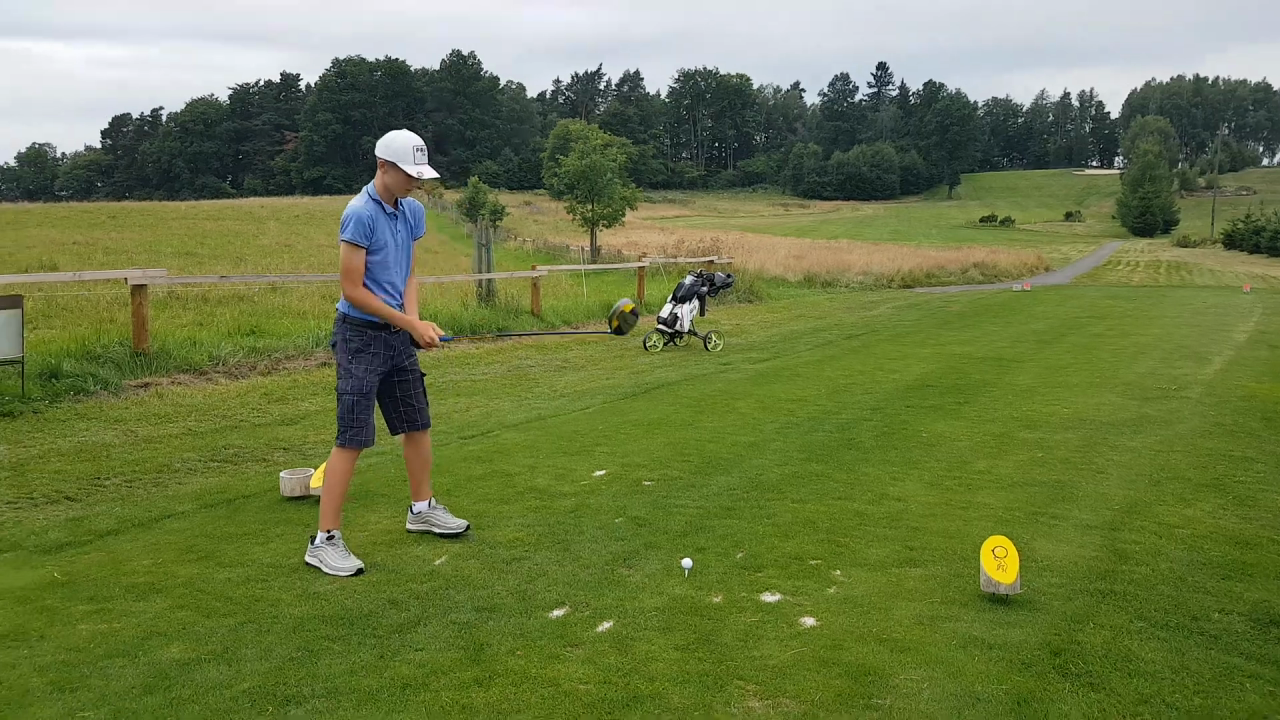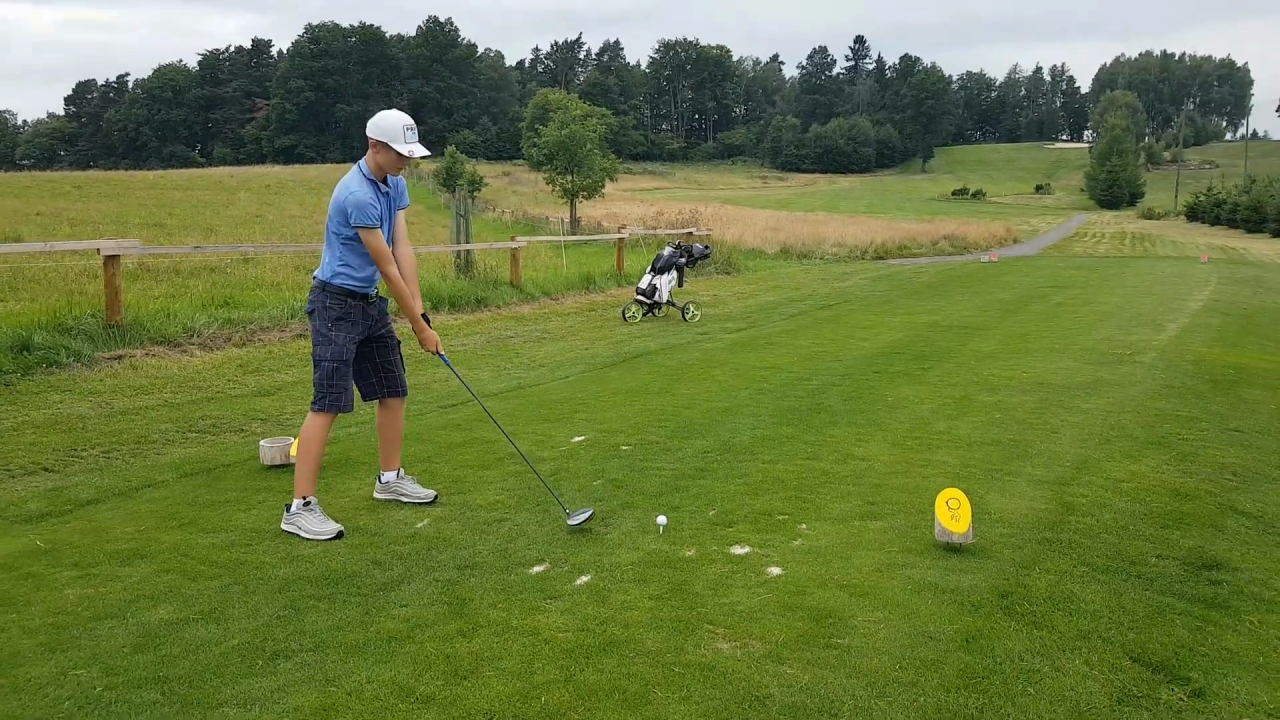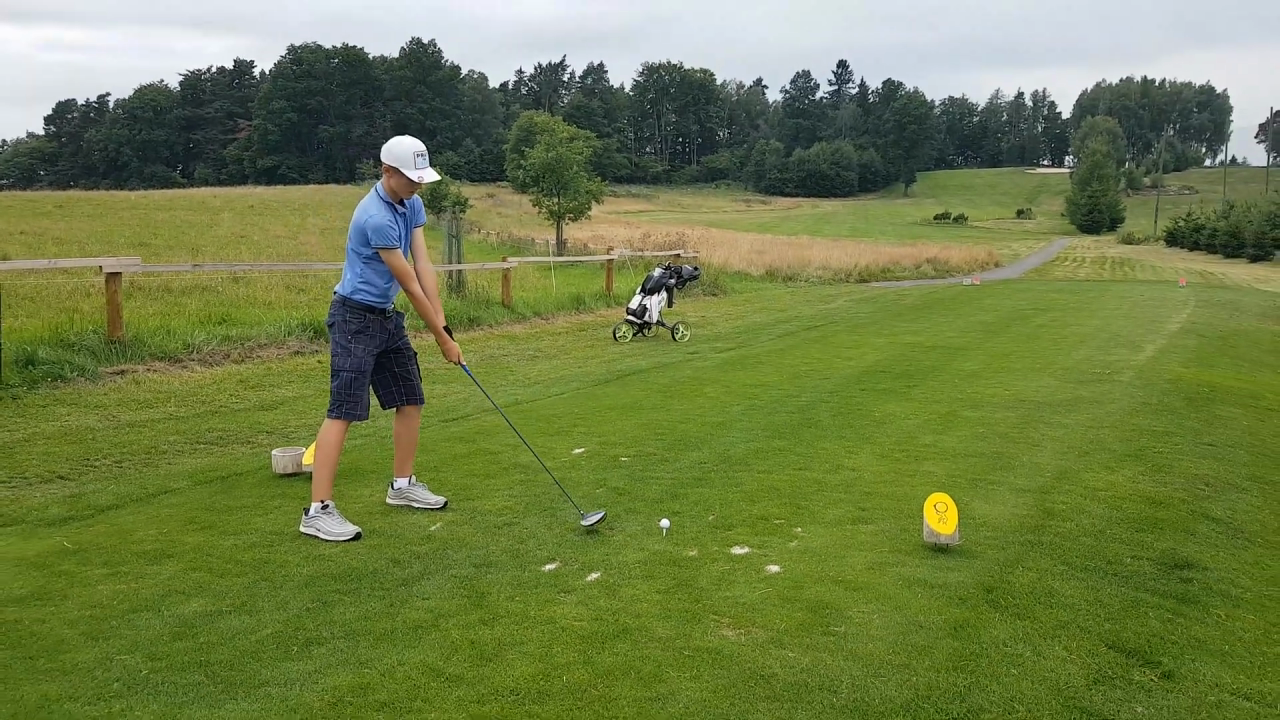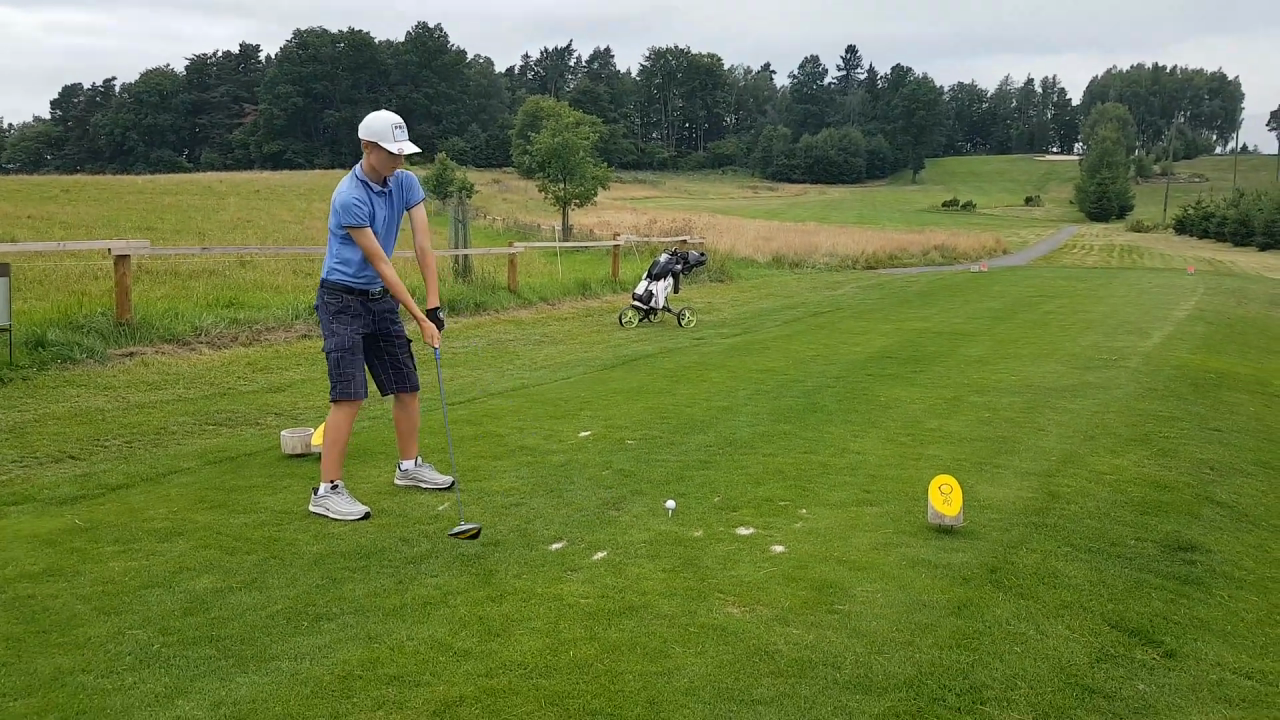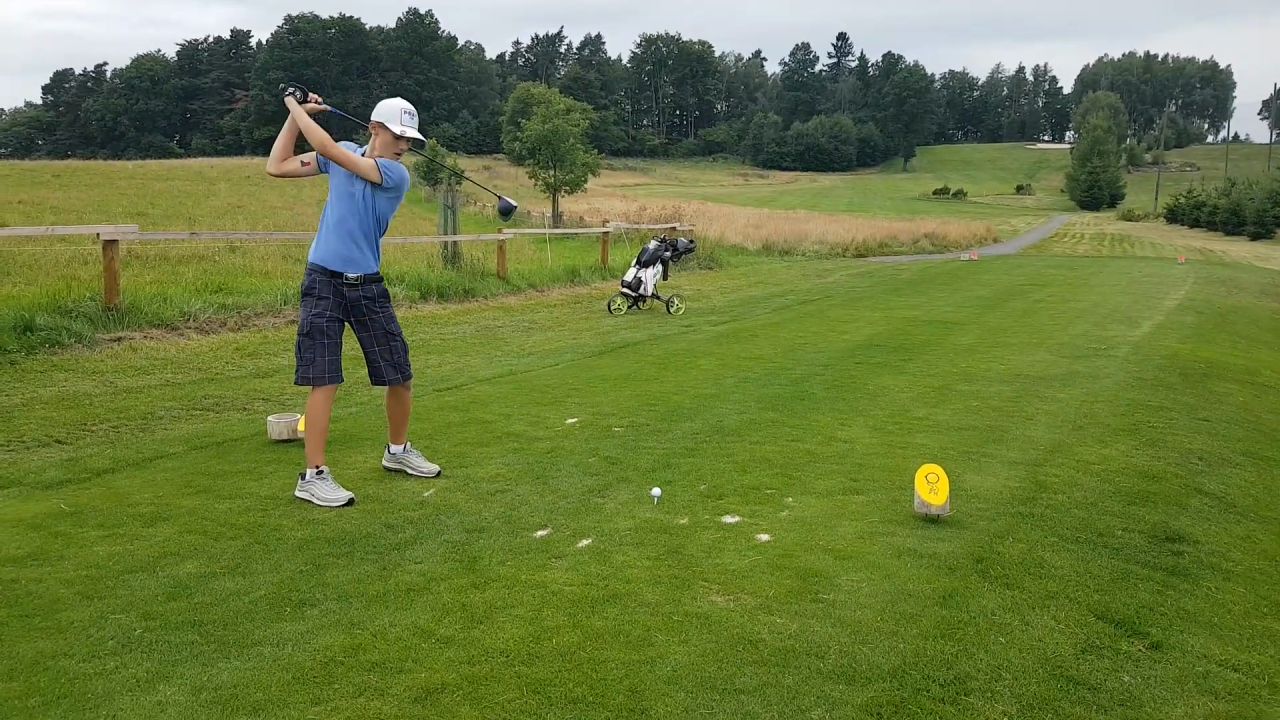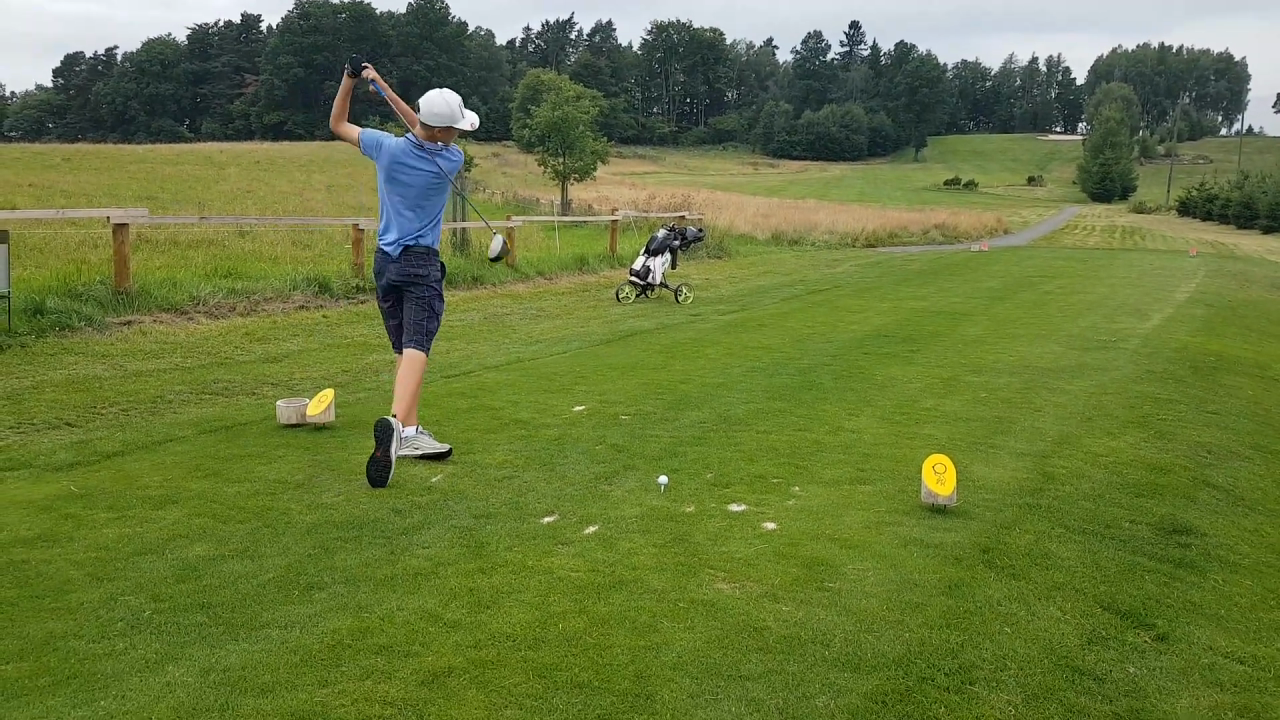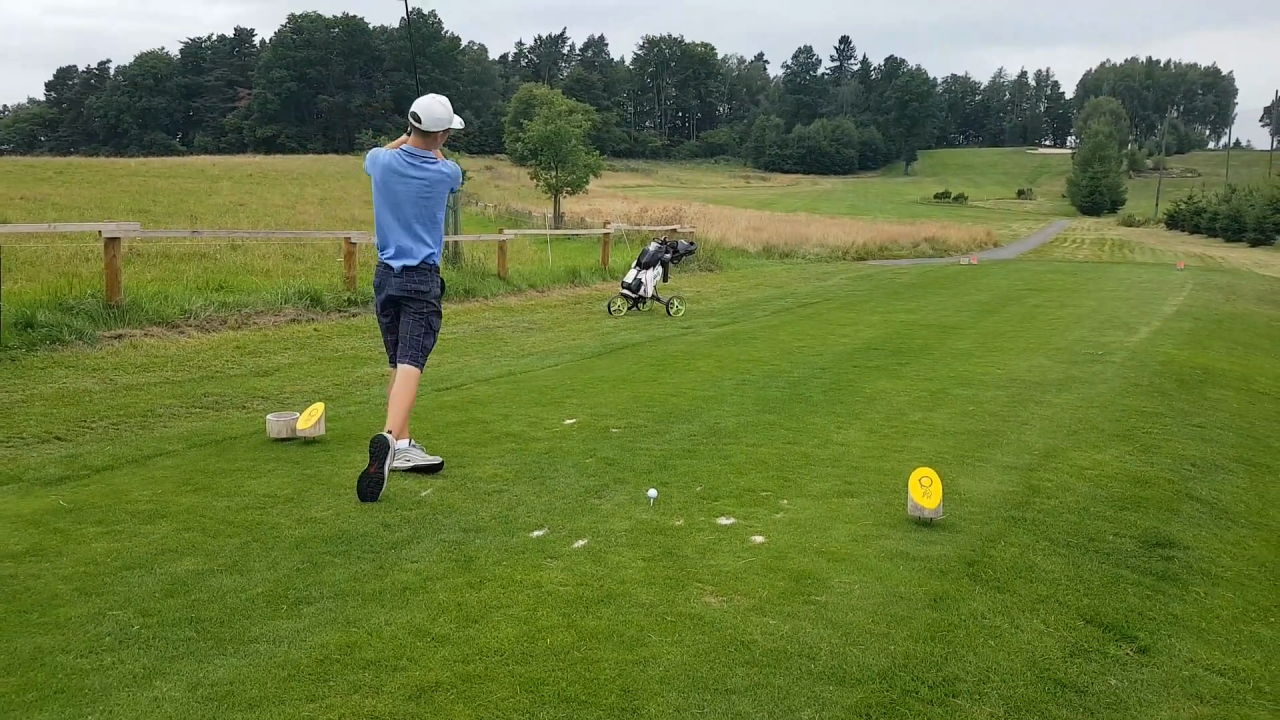
dt=0.7s
person 1, frame 1
left shoulder: (413, 212)
right shoulder: (359, 215)
right elbow: (353, 291)
left wrist: (415, 323)
right wrist: (411, 326)
left hip: (394, 334)
right hip: (360, 334)
left knee: (417, 424)
right knee: (352, 437)
left ankle: (422, 507)
right ankle: (324, 541)
person 1, frame 2
left shoulder: (395, 185)
right shoulder: (357, 196)
left elbow: (403, 251)
right elbow: (388, 268)
left wrist: (421, 311)
right wrist: (420, 328)
left hip: (369, 302)
right hip: (336, 303)
left knee: (393, 392)
right knee: (329, 402)
left ankle: (390, 478)
right ankle: (300, 507)
person 1, frame 3
left shoulder: (413, 205)
right shoulder: (375, 217)
left elbow: (424, 267)
right elbow: (410, 284)
left wrist: (443, 324)
right wrist: (442, 339)
left hip: (386, 317)
right hip: (355, 318)
left knee: (411, 400)
right knee: (344, 411)
left ankle: (403, 485)
right ankle: (318, 510)
person 1, frame 4
left shoulder: (406, 183)
right shoulder: (349, 197)
left elbow: (423, 245)
right elbow: (380, 264)
left wrist: (434, 305)
right wrist: (419, 318)
left hip: (381, 299)
right hip: (342, 299)
left knee: (406, 387)
right knee: (349, 394)
left ankle: (409, 466)
right ankle: (327, 489)
person 1, frame 5
left shoulder: (396, 175)
right shoulder: (342, 154)
left elbow: (325, 147)
right elbow: (277, 168)
left wrist: (295, 111)
right wrist: (293, 114)
left hip: (369, 286)
right hip: (324, 282)
left knee: (399, 376)
right knee: (324, 379)
left ankle: (398, 450)
right ankle: (313, 475)
person 1, frame 6
left shoulder: (384, 146)
right shoulder: (450, 159)
left elbow: (337, 126)
right elbow: (417, 126)
left wrist: (350, 79)
right wrist: (383, 86)
left hip: (385, 261)
right hip: (420, 264)
left knee: (407, 348)
right knee: (416, 349)
left ankle: (407, 433)
right ankle: (394, 425)
person 1, frame 7
left shoulder: (377, 159)
right shoulder: (446, 170)
left wrist: (406, 138)
right wrist: (431, 145)
left hip: (385, 275)
right hip: (421, 278)
left knee: (399, 363)
right knee: (410, 364)
left ankle: (401, 444)
right ankle: (390, 440)
